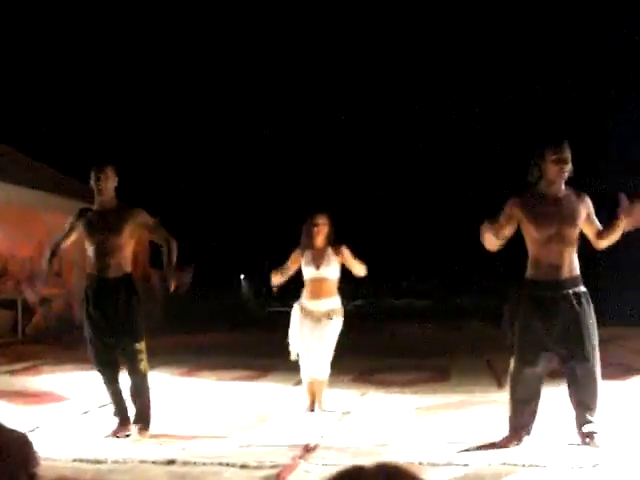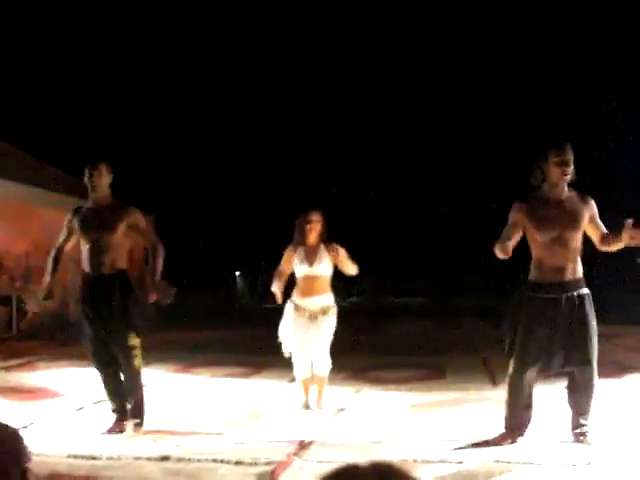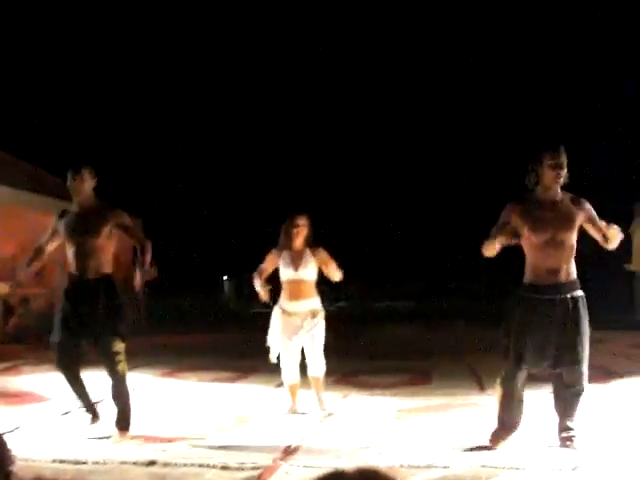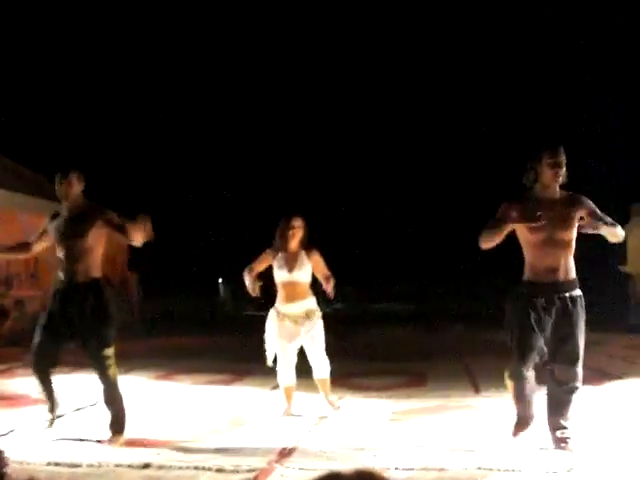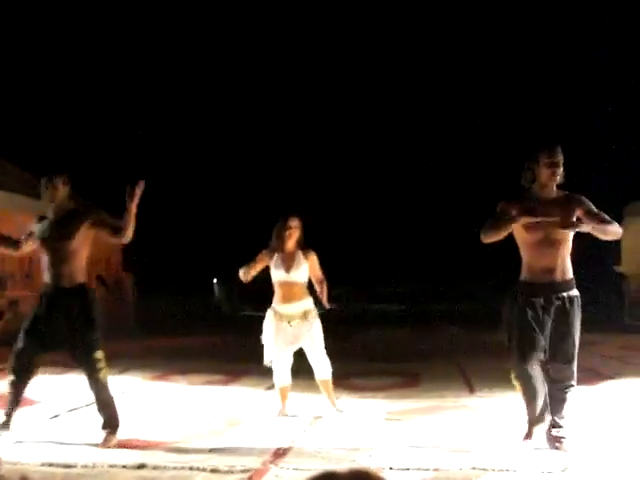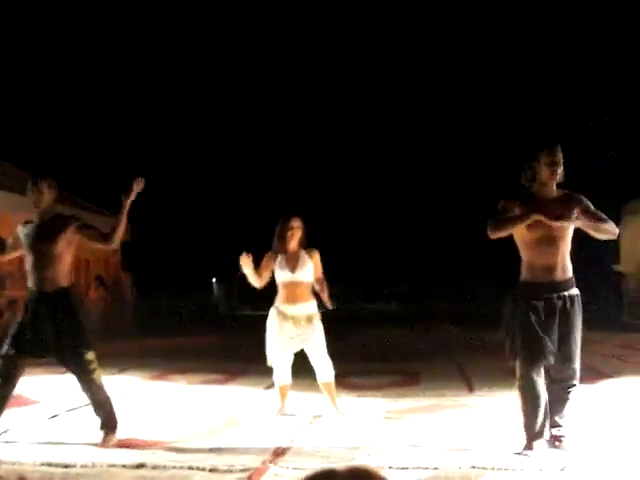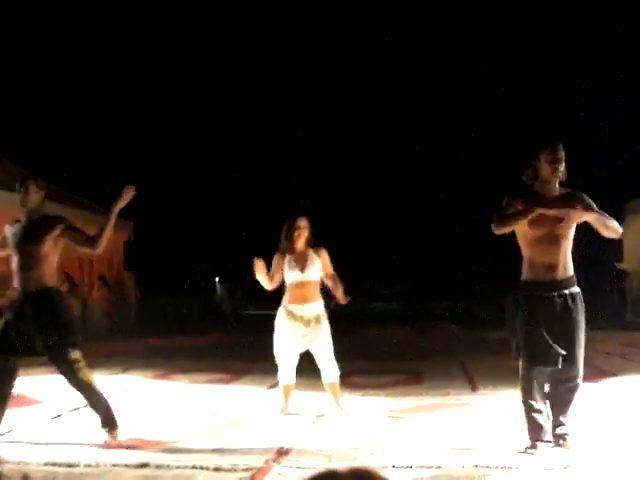
dt=0.1s
person 1, frame 1
left shoulder: (581, 201)
right shoulder: (521, 203)
left elbow: (601, 240)
right elbow: (493, 243)
right wrist: (490, 235)
left hip: (573, 292)
right hip: (535, 293)
left knee: (585, 364)
right knee: (526, 367)
left ankle: (587, 428)
right ankle: (518, 430)
person 1, frame 2
left shoulder: (584, 204)
right shoulder: (524, 208)
left elbow: (604, 243)
right elbow: (502, 251)
right wrist: (502, 248)
left hip: (576, 295)
right hip: (538, 295)
left knee: (584, 369)
right knee: (523, 368)
left ankle: (579, 426)
right ankle: (513, 428)
person 1, frame 3
left shoulder: (578, 206)
right shoulder: (517, 209)
left elbow: (609, 243)
right elbow: (488, 251)
left wrist: (613, 233)
right wrist: (498, 239)
left hip: (570, 296)
right hip: (533, 296)
left knee: (574, 371)
right knee: (515, 368)
left ankle: (566, 431)
right ankle: (506, 425)
person 1, frame 4
left shoulder: (576, 203)
right shoulder: (516, 207)
left elbow: (619, 233)
right elbow: (484, 241)
left wrist: (598, 225)
right wrist: (512, 223)
left hip: (568, 295)
right hip: (532, 295)
left knee: (567, 370)
right knee: (521, 363)
left ankle: (559, 430)
right ankle: (524, 413)
person 1, frame 5
left shoulder: (574, 202)
right shoulder: (514, 206)
left elbow: (616, 231)
right elbow: (486, 236)
left wrist: (589, 225)
right wrist: (523, 219)
left hip: (565, 294)
right hip: (530, 295)
left knee: (562, 369)
right knee: (524, 362)
left ankle: (555, 430)
right ankle: (537, 412)
person 1, frame 6
left shoulder: (573, 202)
right shoulder: (515, 204)
left elbow: (612, 231)
right elbow: (493, 231)
left wrist: (580, 221)
right wrist: (536, 215)
left hip: (566, 294)
right hip: (530, 295)
left knee: (565, 369)
right knee: (530, 367)
left ankle: (555, 429)
right ankle: (534, 435)
person 1, frame 7
left shoulder: (576, 200)
right shoulder: (518, 201)
left elbow: (616, 231)
right elbow: (497, 227)
left wrist: (590, 215)
right wrist: (540, 208)
left hip: (567, 293)
right hip: (532, 294)
left knee: (569, 369)
right knee: (533, 369)
left ankle: (559, 428)
right ankle: (538, 436)
person 2, frame 1
left shoulder: (132, 215)
right shoulder: (83, 217)
left elbow: (167, 240)
right elbow: (58, 245)
left wrist: (170, 270)
right wrist: (45, 274)
left hip: (123, 288)
right hip: (95, 290)
left knee: (135, 359)
right knee: (104, 362)
left ankle: (142, 422)
right ankle: (123, 420)
person 2, frame 2
left shoulder: (126, 212)
right shoulder: (78, 216)
left elbow: (154, 245)
right elbow: (60, 249)
left wrist: (154, 280)
right wrist: (47, 282)
left hip: (118, 285)
right hip: (90, 287)
left knee: (129, 355)
right knee: (101, 356)
left ankle: (137, 417)
right ankle: (120, 415)
person 2, frame 3
left shoulder: (111, 215)
right shoulder: (63, 219)
left elbow: (142, 242)
right elbow: (43, 250)
left wrist: (142, 267)
left hip: (103, 289)
right hip: (74, 290)
left knee: (114, 360)
right knee: (65, 357)
left ankle: (122, 424)
right ankle: (91, 409)
person 2, frame 4
left shoulder: (98, 216)
right shoulder: (54, 222)
left elbow: (132, 237)
right elbow: (29, 249)
left wrist: (139, 234)
left hip: (91, 293)
right hip: (63, 293)
left knee: (103, 363)
right knee: (41, 354)
left ankle: (117, 426)
right ankle: (52, 408)
person 2, frame 5
left shoulder: (84, 218)
right shoulder: (41, 226)
left elbow: (123, 236)
left wrist: (132, 206)
left hip: (76, 297)
right hip: (49, 298)
left knee: (93, 367)
left ankle: (111, 427)
person 2, frame 6
left shoulder: (69, 224)
right shoulder: (25, 229)
left elbow: (110, 242)
left wrist: (127, 206)
left hip: (61, 302)
right hip: (35, 304)
left knee: (84, 368)
left ankle: (109, 425)
person 2, frame 7
left shoulder: (56, 225)
left elbow: (95, 246)
left wrist: (114, 210)
left hip: (47, 302)
left knee: (72, 367)
left ankle: (109, 422)
person 3, frame 1
left shoulder: (337, 251)
right shoulder: (301, 253)
left elbow: (361, 271)
right elbow: (284, 273)
left wrist: (350, 260)
right wrist: (276, 278)
left hip: (331, 310)
right hip: (306, 309)
left knee: (321, 355)
right knee: (307, 356)
left ankle: (320, 400)
right ankle: (311, 401)
person 3, frame 2
left shoulder: (330, 249)
right shoulder: (294, 250)
left elbow: (352, 270)
right elbow: (281, 273)
left wrist: (344, 260)
right wrist: (277, 285)
left hip: (324, 306)
right hip: (298, 307)
left knee: (319, 351)
right knee: (300, 354)
left ankle: (320, 397)
right ankle: (307, 399)
person 3, frame 3
left shoulder: (315, 253)
right shoulder: (278, 253)
left elbow: (337, 276)
right elbow: (260, 272)
left wrist: (332, 268)
right wrist: (260, 285)
left hip: (311, 310)
right hip: (286, 311)
left knee: (315, 354)
right knee: (288, 359)
left ankle: (319, 399)
right ankle: (293, 404)
person 3, frame 4
left shoulder: (311, 255)
right shoulder: (273, 254)
left elbow: (325, 276)
right elbow: (251, 269)
left wrist: (328, 285)
right wrist: (250, 280)
left hip: (308, 311)
right hip: (282, 314)
left knee: (317, 355)
right knee: (285, 361)
left ankle: (328, 399)
right ankle: (288, 407)
person 3, frame 5
left shoulder: (308, 255)
right shoulder: (269, 255)
left elbow: (319, 280)
right elbow: (248, 272)
left wrist: (323, 292)
right wrist: (244, 273)
left hip: (305, 312)
right hip: (279, 314)
left knee: (318, 357)
right knee: (281, 362)
left ankle: (332, 402)
right ankle: (283, 407)
person 3, frame 6
left shoulder: (312, 254)
right shoulder: (273, 257)
left elbow: (319, 280)
right elbow: (258, 282)
left wrist: (324, 294)
right wrist: (247, 269)
left hip: (309, 314)
right hip: (282, 314)
left knee: (321, 359)
right knee: (282, 361)
left ankle: (333, 404)
right ankle: (282, 406)
person 3, frame 7
left shoulder: (320, 253)
right shoulder: (282, 257)
left elbow: (330, 276)
right elbow: (270, 285)
left wrist: (338, 290)
right wrist: (260, 274)
left hip: (316, 314)
right hip: (290, 314)
left knee: (326, 360)
right knee: (287, 361)
left ankle: (338, 404)
right ankle: (285, 405)
